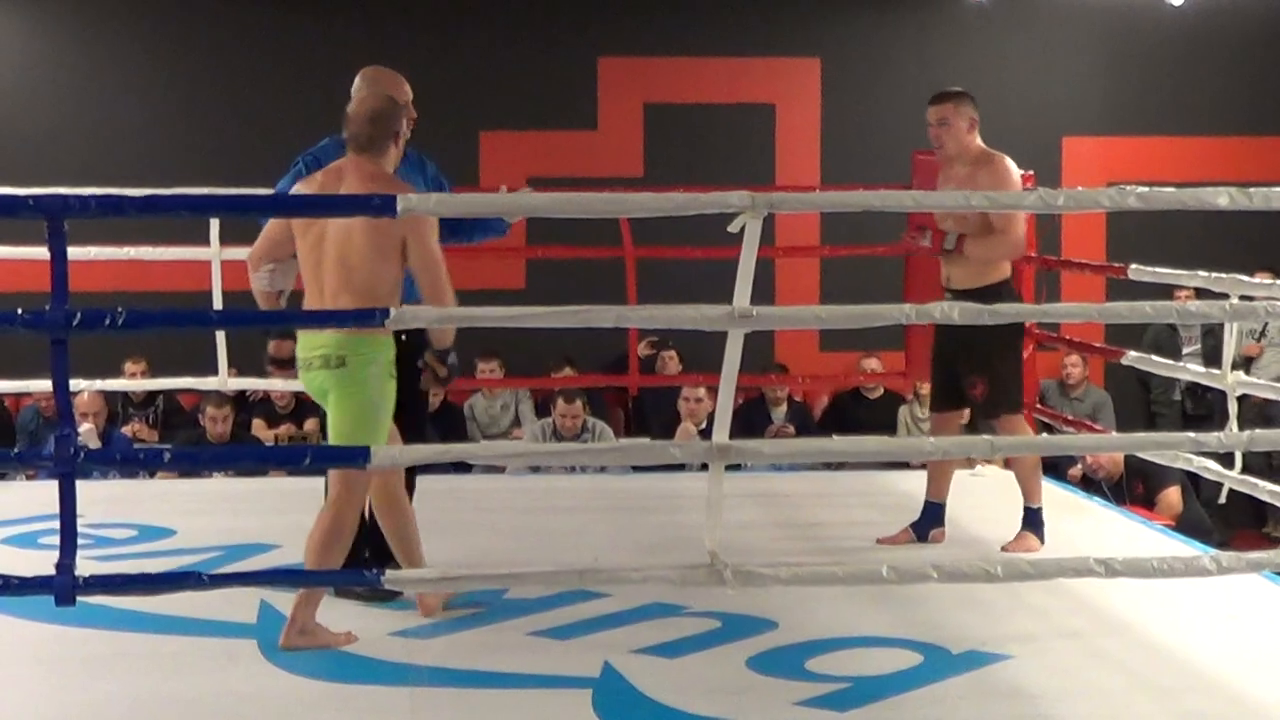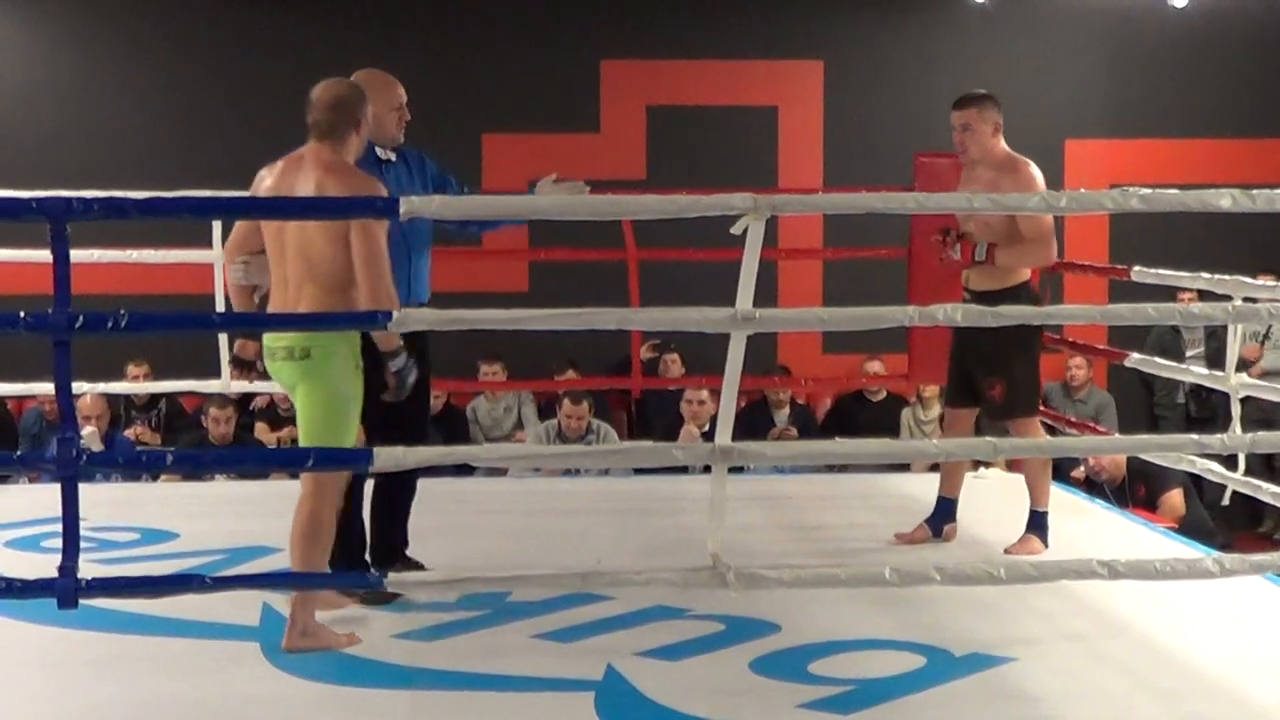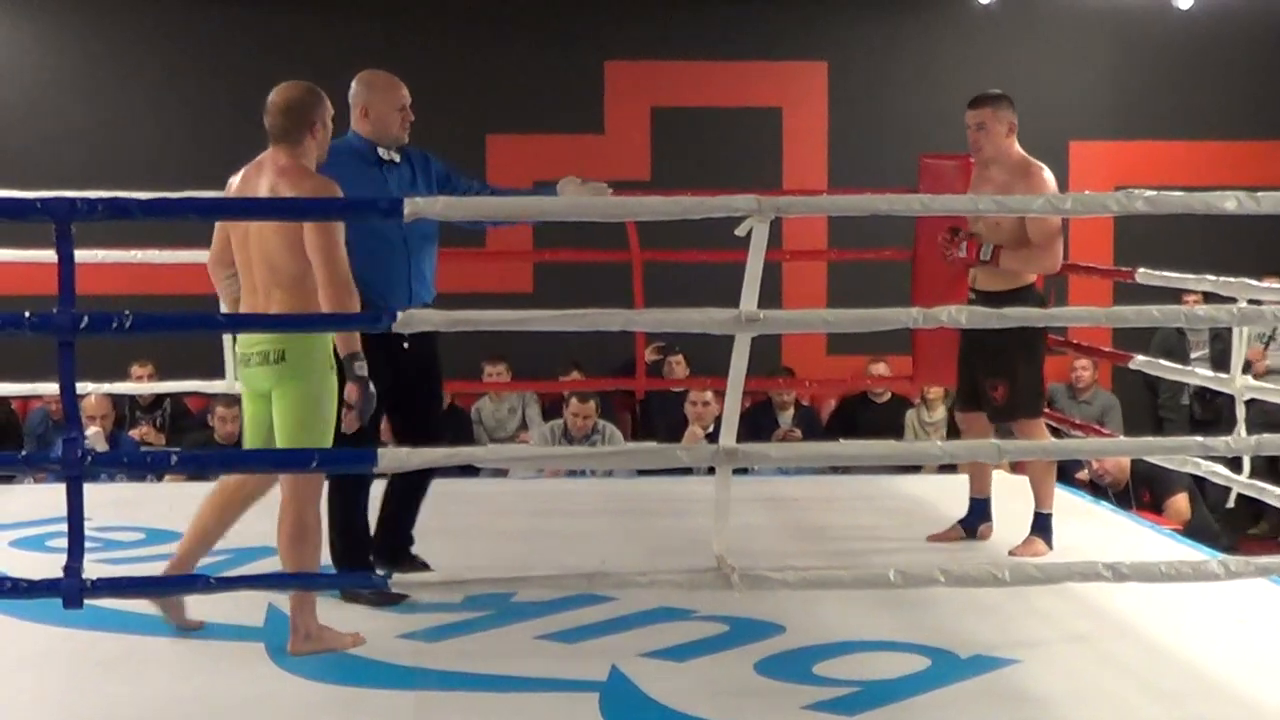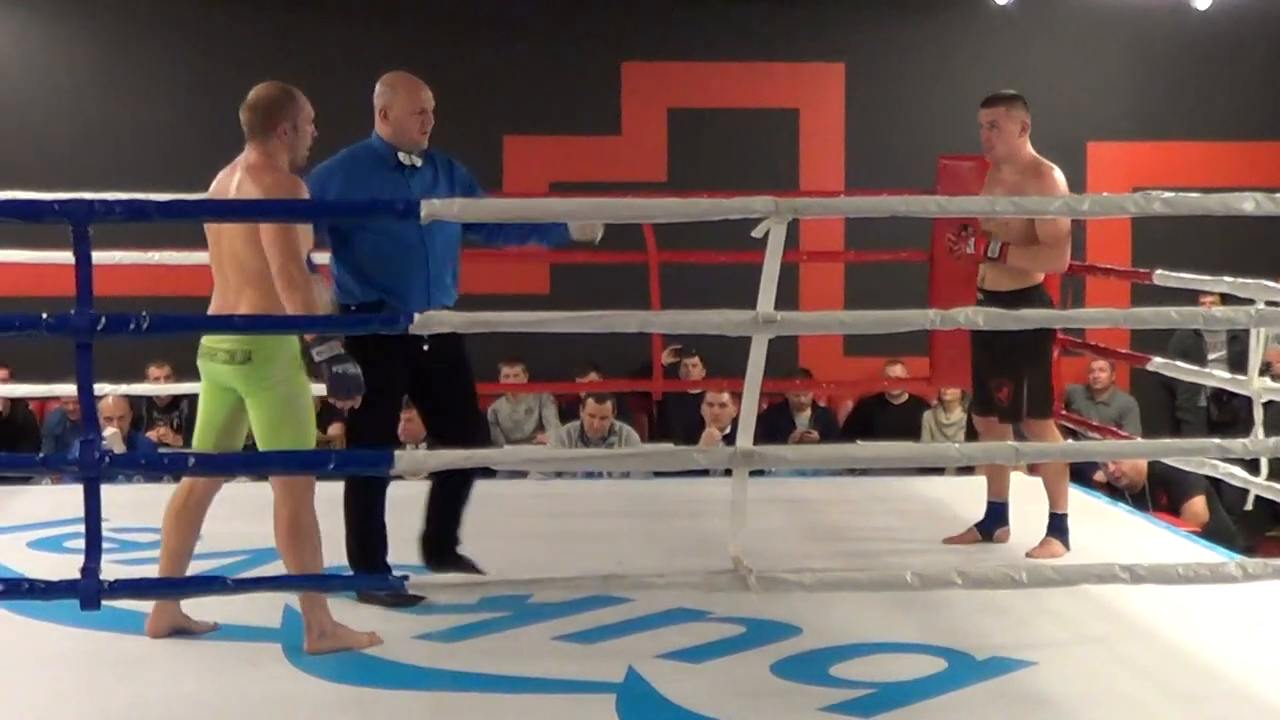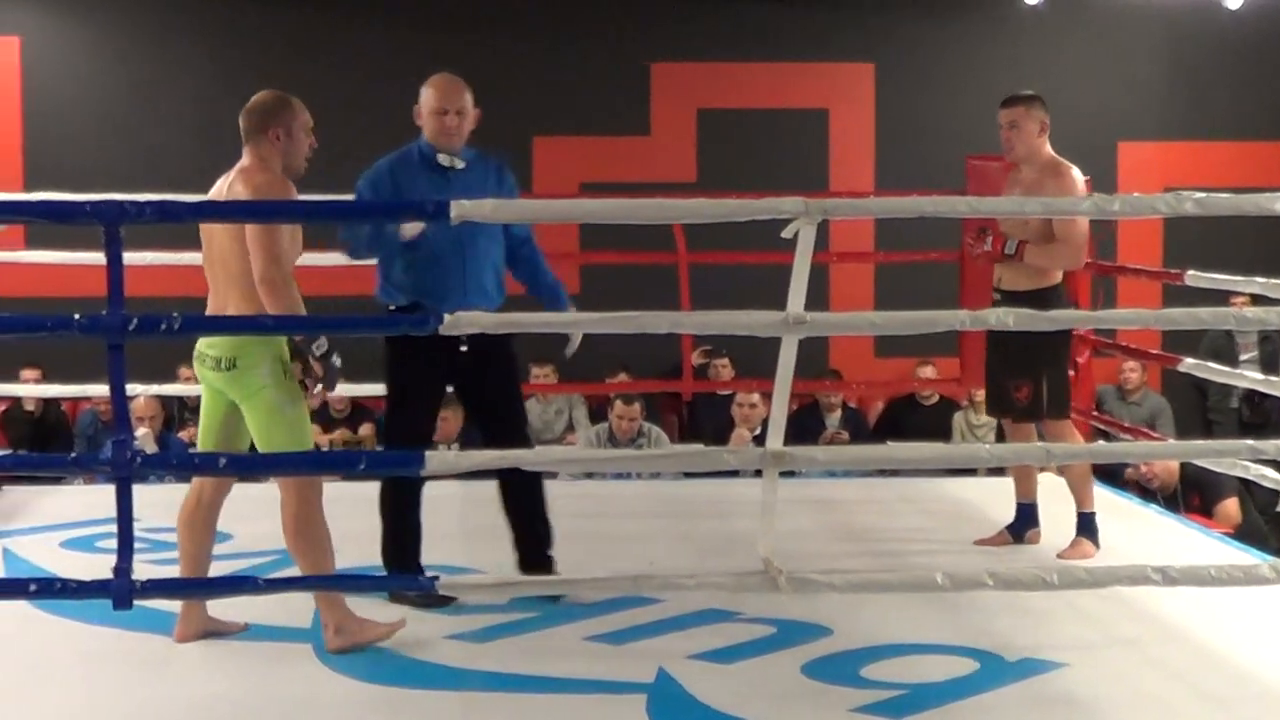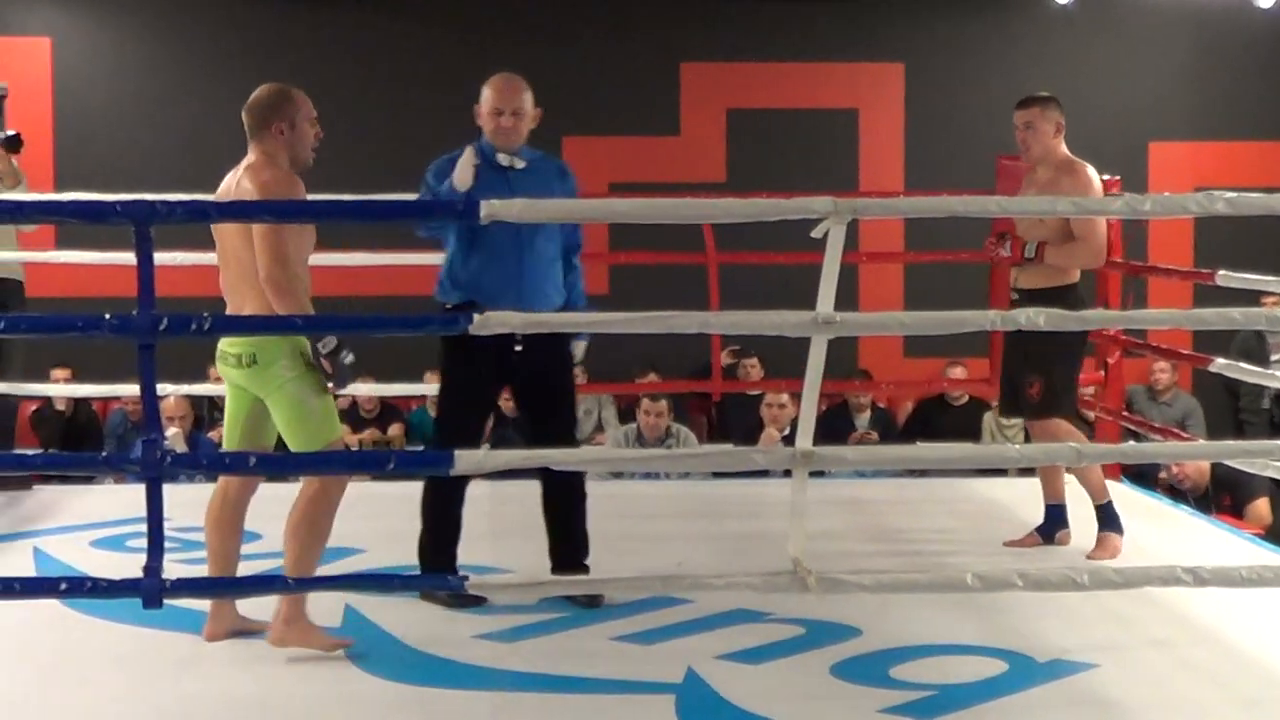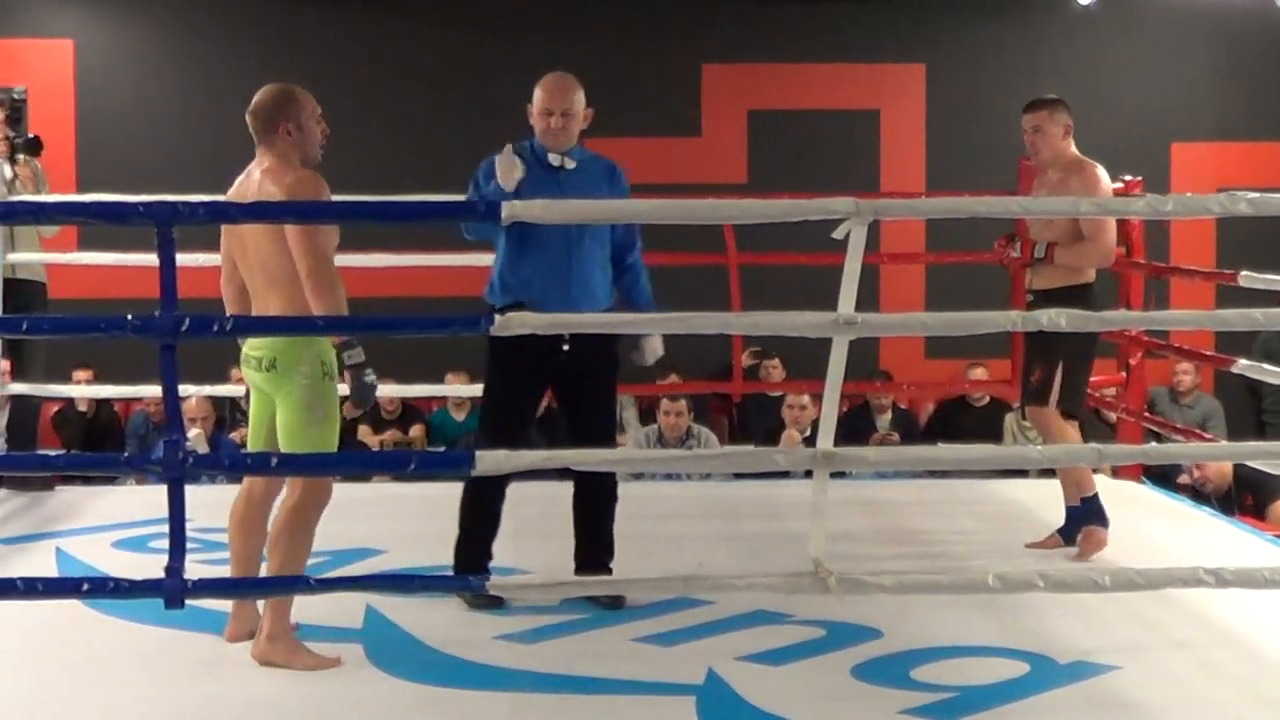
dt=0.2s
person 1, frame 1
left shoulder: (307, 190)
right shoulder: (404, 202)
left elbow: (261, 263)
right elbow: (436, 294)
right wrist: (444, 351)
left hip: (313, 349)
right hip: (362, 353)
left knee: (387, 466)
right knee: (347, 491)
left ankle: (424, 586)
right ankle: (301, 621)
person 1, frame 2
left shoulder: (270, 178)
right shoulder: (361, 189)
left elbow: (236, 256)
right elbow: (377, 290)
right wrist: (397, 357)
left hip: (280, 340)
right hip: (327, 344)
left knee: (339, 461)
right knee: (322, 483)
left ankle: (318, 584)
right ankle: (302, 624)
person 1, frame 3
left shoulder: (240, 184)
right shoulder: (315, 191)
left elbow: (222, 265)
right elbow: (335, 289)
right wrist: (358, 368)
left hip: (250, 345)
right hip: (298, 348)
left knee: (249, 474)
right knee: (304, 486)
left ankle: (175, 575)
right ankle: (306, 627)
person 1, frame 4
left shoulder: (223, 181)
right shoulder: (279, 185)
right elbow: (291, 280)
right wrist: (331, 352)
left hip: (218, 344)
right hip: (266, 348)
left knee: (202, 478)
right knee: (294, 486)
left ankle: (165, 607)
right ankle: (319, 625)
person 1, frame 5
left shoulder: (221, 188)
right shoulder: (270, 186)
right elbow: (269, 281)
right wrist: (316, 345)
left hip: (214, 348)
right hip: (253, 351)
left knee: (210, 482)
right knee: (301, 485)
left ankle: (191, 613)
right ankle: (338, 621)
person 1, frame 6
left shoulder: (231, 184)
right shoulder: (277, 182)
right elbow: (277, 276)
right wrist: (326, 342)
left hip: (236, 346)
right hip: (276, 350)
left knee: (236, 479)
right knee: (328, 472)
left ankle: (221, 612)
right ankle: (291, 614)
person 1, frame 7
left shoulder: (241, 187)
right shoulder: (300, 182)
left elbow: (232, 284)
right elbow: (318, 278)
right wrist: (353, 354)
left hip: (259, 347)
right hip: (300, 349)
left knee: (261, 480)
right knee: (308, 490)
left ankle: (242, 613)
right ankle: (274, 633)
person 2, frame 1
left shoulder: (417, 165)
right shoulder: (323, 162)
left elbow: (448, 224)
left wrist: (501, 218)
left hip: (404, 321)
left knee: (408, 438)
left ankle: (387, 551)
right ankle: (347, 565)
person 2, frame 2
left shoulder: (415, 167)
left elbow: (469, 214)
left wrist: (536, 201)
left hip: (408, 326)
left knee: (407, 442)
left ankle: (389, 549)
right ankle: (346, 564)
person 2, frame 3
left shoulder: (421, 166)
right shoulder: (328, 167)
left elbow: (481, 202)
left wrist: (554, 196)
left hip: (413, 327)
right hip: (357, 330)
left knee: (425, 441)
right knee: (356, 450)
left ankle: (393, 546)
right ankle: (354, 569)
person 2, frame 4
left shoulder: (446, 171)
right shoulder: (342, 173)
left elbow: (495, 224)
left wrist: (563, 229)
left hip: (438, 329)
right hip: (374, 333)
left knee: (467, 439)
right knee: (373, 453)
left ankle: (440, 545)
right ankle: (371, 571)
person 2, frame 5
left shoulder: (495, 175)
right shoulder: (390, 174)
left elbow: (520, 249)
right elbow: (356, 241)
left wrist: (559, 303)
right wrist: (398, 231)
left hip: (485, 332)
right hip: (418, 333)
left knee: (514, 445)
right knee: (408, 455)
left ankle: (536, 559)
right ankle: (404, 573)
person 2, frame 6
left shoulder: (557, 176)
right shoulder: (450, 169)
left elbow: (569, 258)
right elbow: (431, 228)
left wrist: (577, 327)
right wrist: (456, 188)
left hip: (543, 334)
right hip: (474, 333)
left knee: (561, 452)
right knee: (453, 453)
left ankle: (571, 567)
right ankle: (438, 572)
person 2, frame 7
left shoulder: (609, 176)
right shoulder: (501, 168)
left elbow: (628, 258)
right elbow: (476, 227)
left wrist: (647, 321)
right wrist: (503, 190)
left hip: (591, 335)
right hip: (521, 332)
left knee: (597, 456)
right knee: (496, 451)
left ankle: (594, 569)
right ankle: (471, 570)
person 3, frame 1
left shoulder: (998, 169)
right shoulder: (947, 173)
left elbow: (1013, 243)
left wrist: (947, 241)
right wrist: (930, 241)
left hip: (991, 303)
right hip: (954, 303)
left knee: (1006, 415)
right knee: (944, 415)
left ankle: (1033, 521)
right ankle: (931, 519)
person 3, frame 2
left shoulder: (1022, 176)
right shoulder: (969, 174)
left elbow: (1045, 250)
left wrist: (979, 253)
right wrist: (953, 245)
left hip: (1010, 307)
right hip: (972, 304)
left knee: (1022, 419)
right knee: (956, 413)
left ankle: (1038, 525)
right ankle: (943, 517)
person 3, frame 3
left shoulder: (1035, 179)
right shoulder: (981, 173)
left elbow: (1051, 259)
left wrist: (984, 253)
right wrist: (960, 244)
left hip: (1015, 308)
right hip: (978, 304)
left knee: (1026, 420)
right knee: (970, 414)
left ankle: (1042, 527)
right ankle: (977, 515)
person 3, frame 4
left shoulder: (1045, 179)
right shoulder: (995, 174)
left elbow: (1058, 258)
left wrist: (991, 250)
right wrist: (969, 244)
left hip: (1023, 308)
right hip: (988, 305)
left knee: (1037, 421)
right knee: (987, 418)
left ankle: (1058, 528)
right ankle: (996, 518)
person 3, frame 5
left shoulder: (1063, 179)
right shoulder: (1015, 176)
left elbow: (1074, 254)
left wrist: (1008, 248)
right wrist: (988, 245)
left hip: (1040, 308)
right hip: (1006, 305)
left knee: (1054, 421)
right knee: (1013, 419)
left ankle: (1087, 527)
right ankle: (1025, 520)
person 3, frame 6
left shoulder: (1079, 177)
right shoulder: (1031, 178)
left elbow: (1093, 252)
left wrist: (1028, 250)
right wrist: (1006, 249)
left hip: (1058, 306)
right hip: (1024, 305)
left knee: (1052, 419)
right knee: (1036, 420)
left ankle: (1109, 519)
right ankle: (1054, 521)
person 3, frame 7
left shoulder: (1088, 177)
right shoulder: (1043, 180)
left elbow: (1103, 251)
left wrist: (1038, 251)
right wrist: (1016, 252)
left hip: (1072, 305)
right hip: (1042, 304)
left knee: (1045, 412)
right knee: (1057, 416)
left ankle: (1094, 513)
right ankle: (1075, 520)
